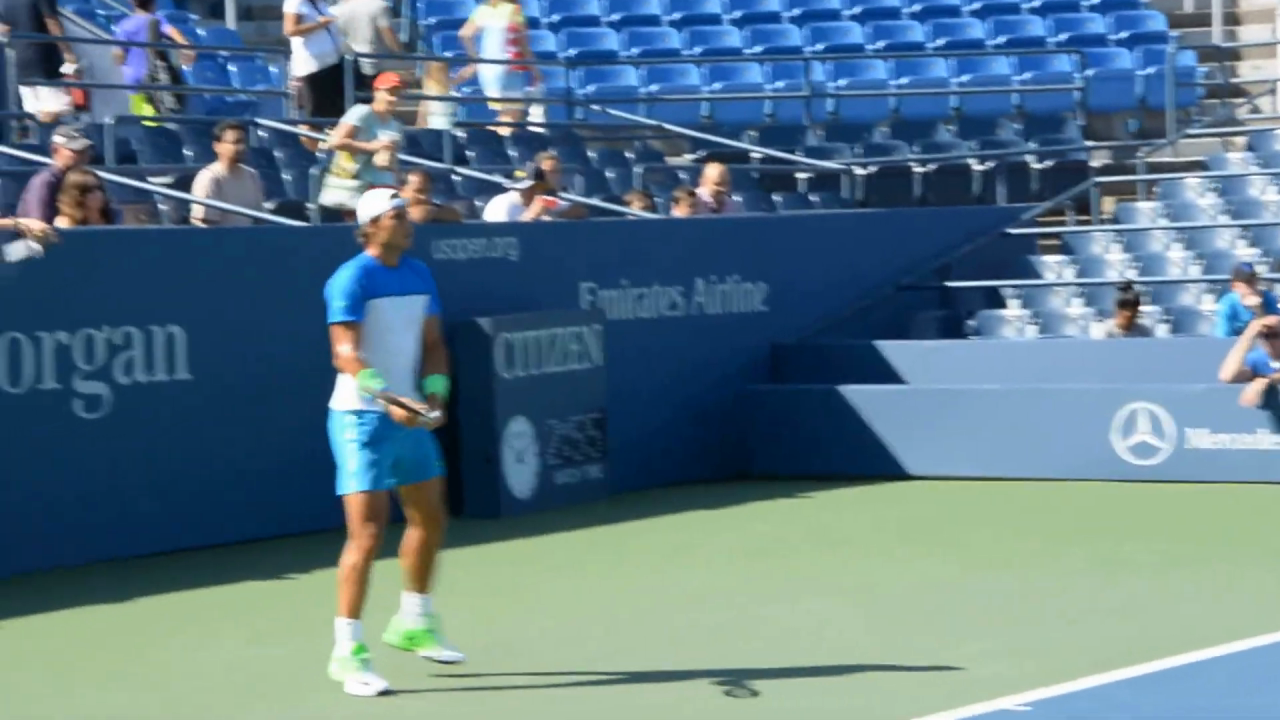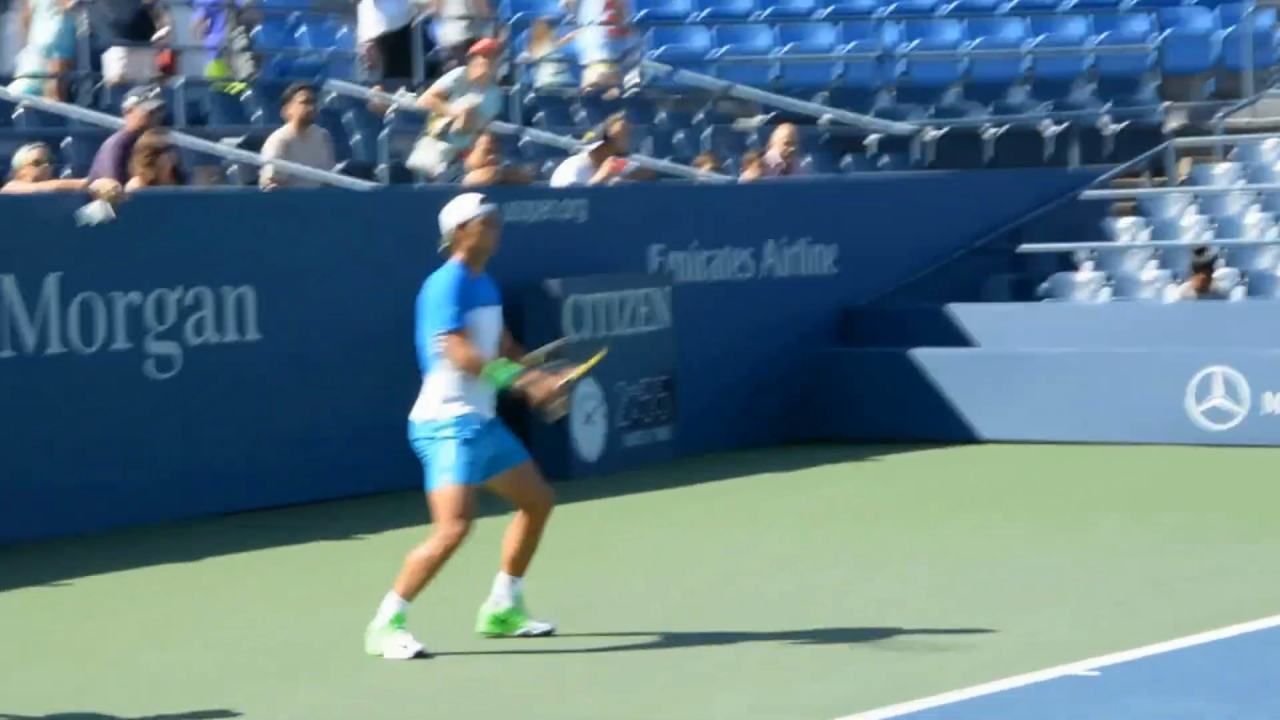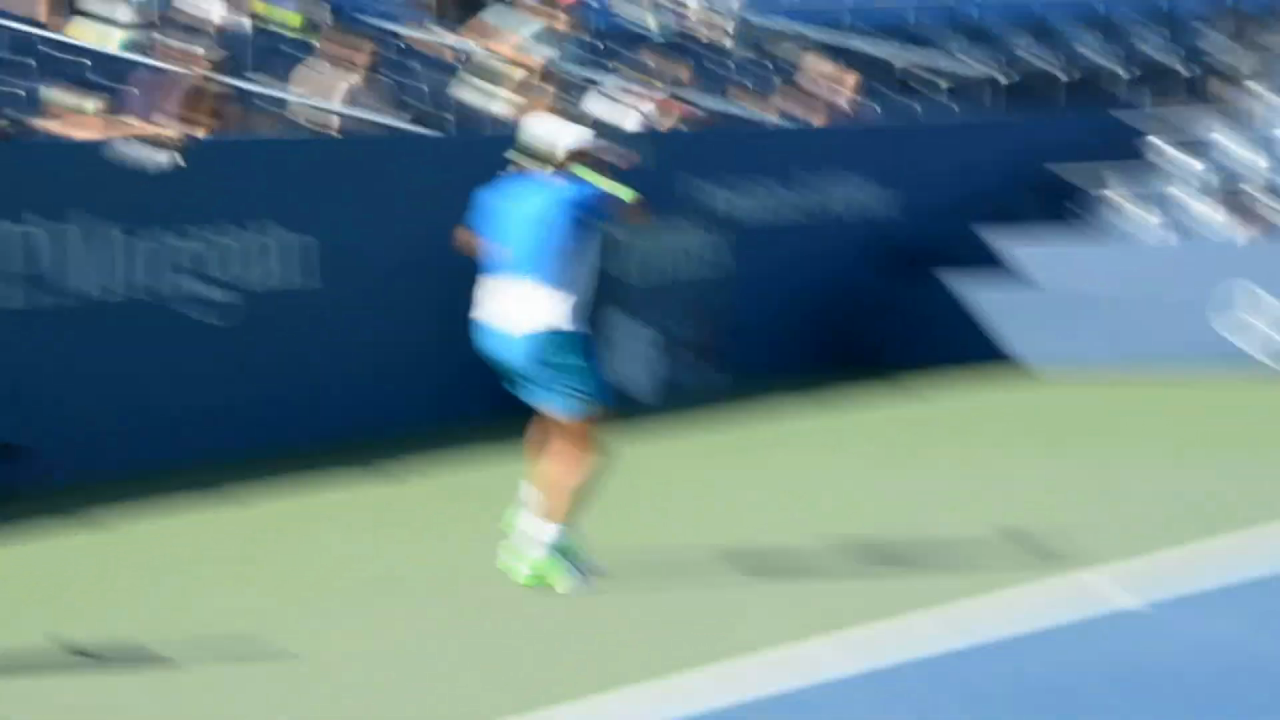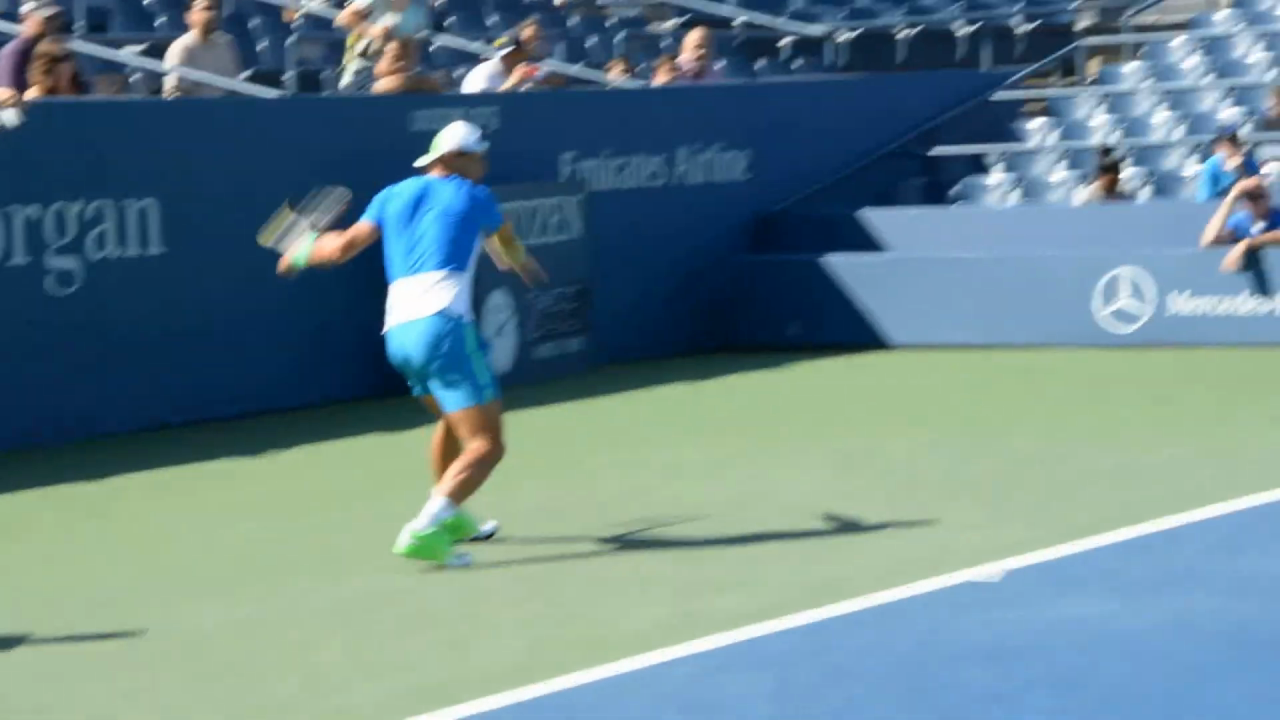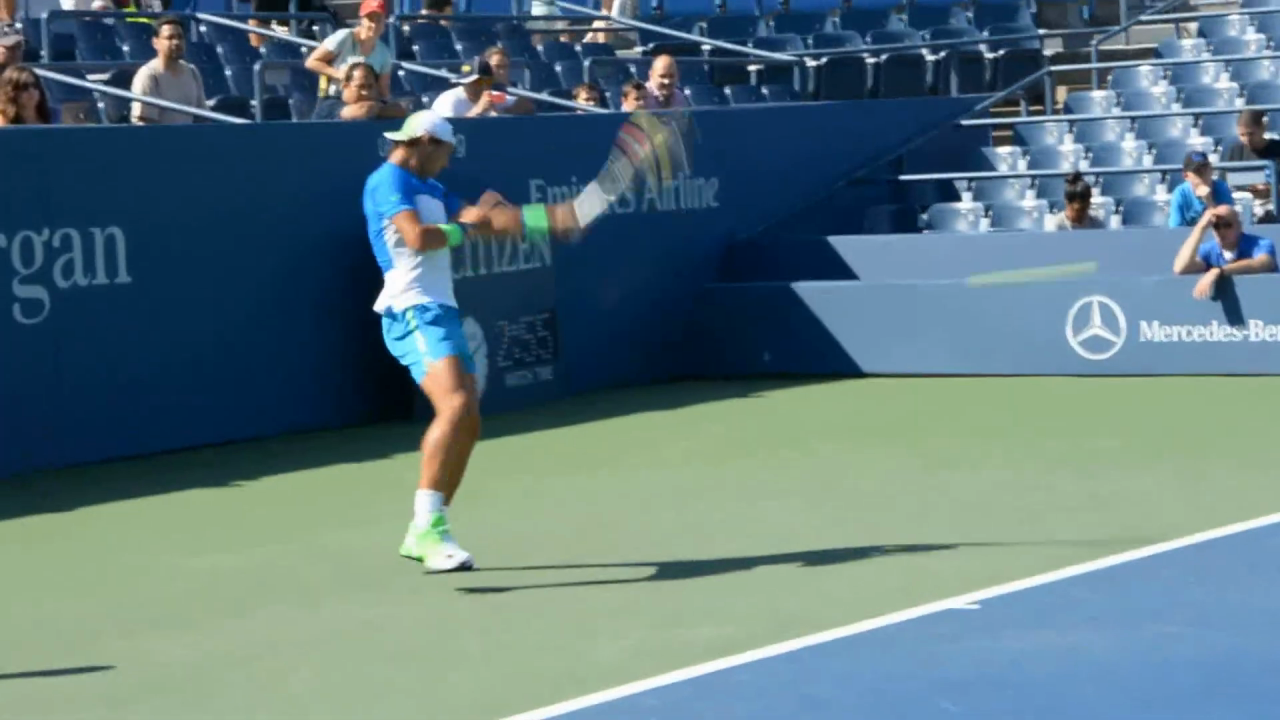
dt=0.3s
person 1, frame 1
left shoulder: (420, 274)
right shoulder: (350, 279)
left elbow: (434, 344)
right elbow: (346, 355)
left wrist: (434, 395)
right wrist: (391, 400)
left hip: (408, 419)
right hip: (361, 418)
left knee: (430, 521)
right knee: (367, 534)
left ankle: (414, 623)
right ankle: (348, 652)
person 1, frame 2
left shoulder: (485, 284)
right shoulder: (449, 285)
left elbow: (501, 346)
right elbow: (462, 358)
left wrist: (537, 382)
right wrist: (525, 378)
left hip: (480, 422)
right hip: (447, 426)
left knee: (537, 500)
right knee: (452, 530)
left ankle: (505, 608)
right ankle: (387, 623)
person 1, frame 3
left shoulder: (497, 195)
right shoulder: (577, 194)
left elbow: (473, 243)
right elbow: (614, 209)
left hip: (496, 328)
right hip: (548, 335)
left knee: (555, 423)
right knee: (581, 446)
left ankle: (535, 531)
right ankle: (541, 548)
person 1, frame 4
left shoulder: (391, 196)
right shoulder: (474, 197)
left elbow: (344, 246)
right elbow: (507, 248)
left wrist: (302, 252)
right wrist: (522, 265)
left hip: (398, 334)
right hip: (440, 329)
left knee: (454, 421)
right knee: (486, 445)
left ankle: (452, 517)
right ankle: (425, 533)
person 1, frame 5
left shoulder: (429, 188)
right shoulder: (387, 180)
left elbow: (492, 221)
right elbow: (417, 237)
left wrist: (551, 218)
right wrist: (467, 225)
left hip: (438, 312)
right hip: (416, 314)
left knee: (464, 425)
right knee: (457, 410)
left ankle: (429, 531)
right ankle: (426, 528)
